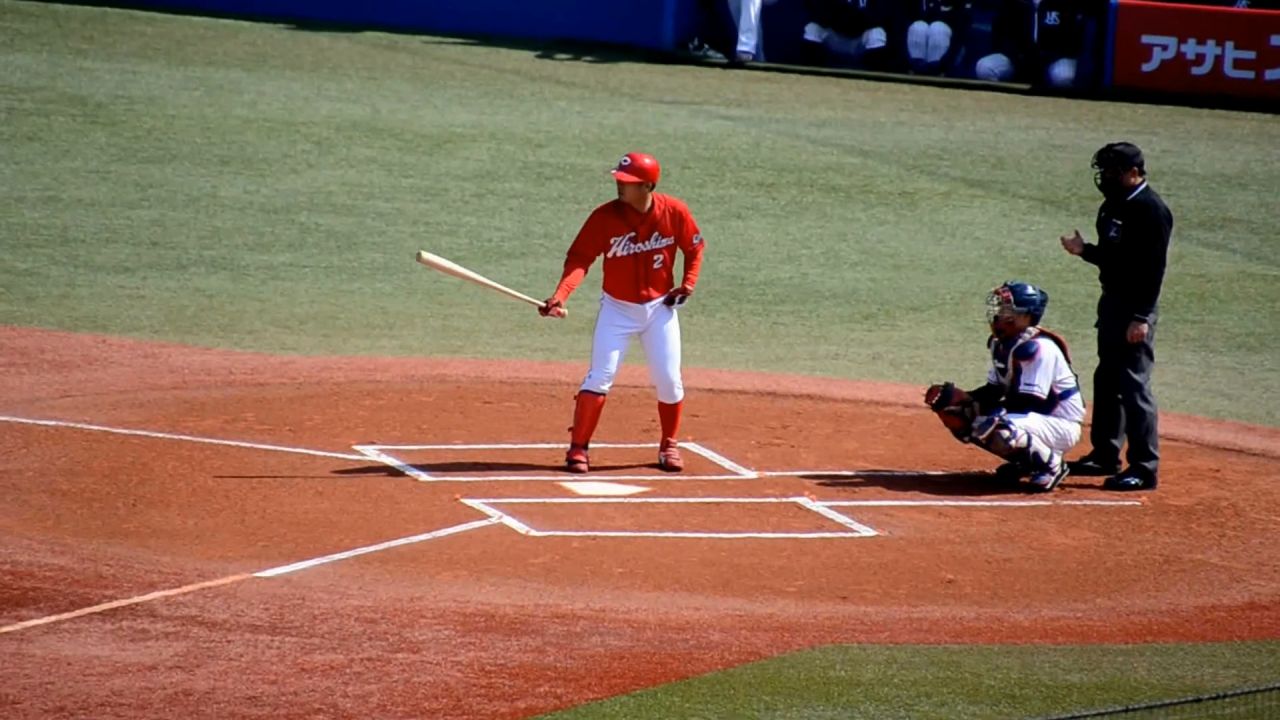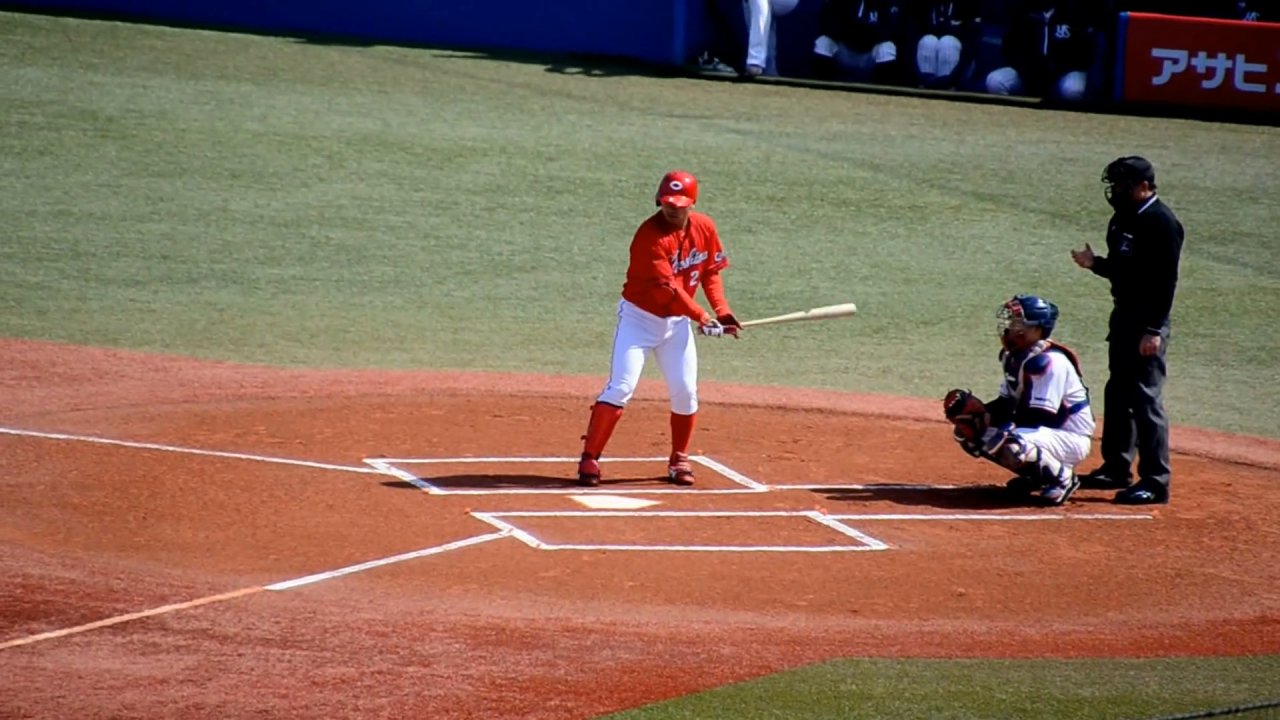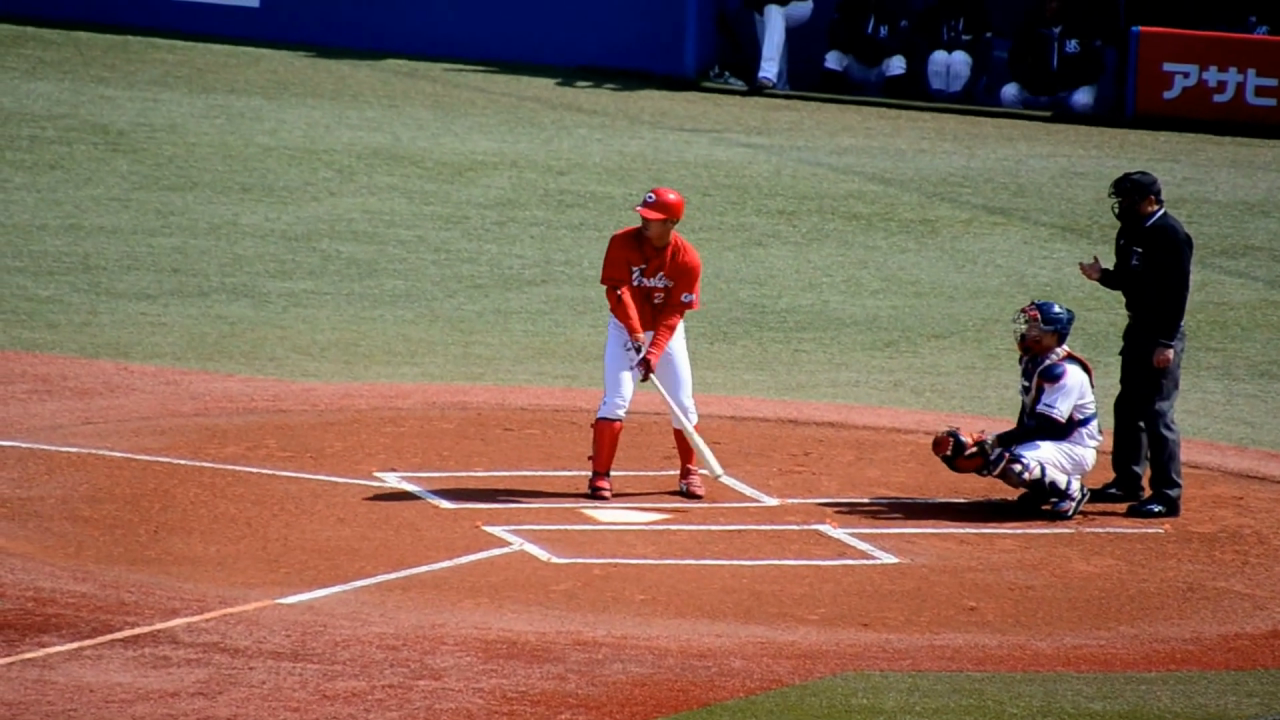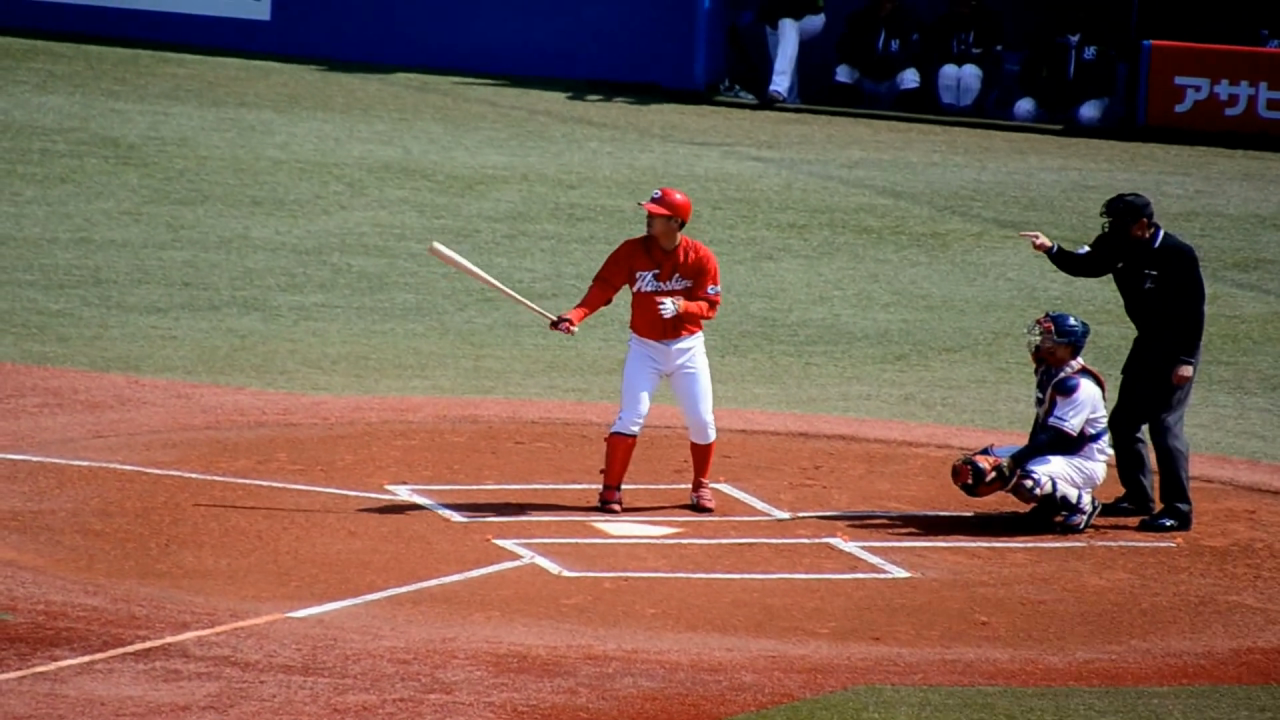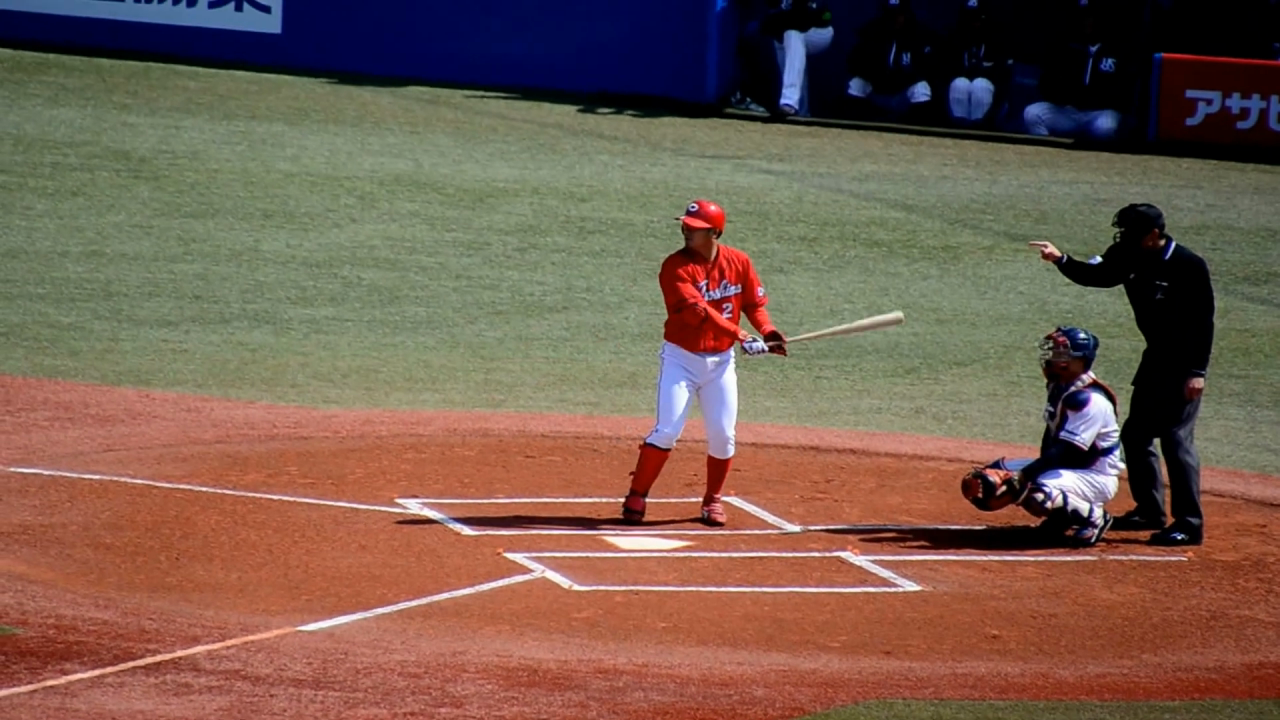
dt=0.5s
person 1, frame 1
left shoulder: (1151, 210)
right shoulder: (1113, 205)
left elbow: (1154, 268)
left wrist: (1140, 317)
right wrist: (1085, 251)
left hip: (1135, 307)
right hip: (1111, 302)
left knee: (1134, 385)
right knee: (1107, 381)
left ankle: (1144, 469)
right ankle: (1105, 455)
person 1, frame 2
left shoulder: (1161, 222)
right shoulder: (1123, 217)
left elbow: (1166, 280)
left wrist: (1153, 330)
right wrist: (1095, 263)
left hip: (1146, 321)
right hip: (1123, 315)
left knee: (1145, 399)
right knee: (1117, 394)
left ankle: (1156, 482)
right ankle: (1116, 468)
person 1, frame 3
left shoulder: (1170, 234)
right shoulder: (1129, 231)
left elbow: (1177, 292)
left wrist: (1166, 342)
right wrist: (1102, 275)
left hip: (1162, 335)
right hip: (1137, 329)
left knee: (1157, 412)
right knee: (1127, 407)
left ankle: (1167, 496)
right ankle: (1128, 482)
person 1, frame 4
left shoulder: (1178, 254)
right shoulder: (1116, 247)
left elbow: (1194, 310)
right elbow: (1082, 265)
left wrist: (1187, 359)
right wrist: (1052, 249)
left hip: (1176, 350)
right hip: (1146, 344)
left knee: (1165, 424)
right knee: (1123, 421)
left ankle: (1178, 510)
right ankle: (1138, 496)
person 1, frame 5
left shoulder: (1189, 266)
right shoulder: (1129, 257)
left elbow: (1204, 321)
right elbow: (1095, 274)
left wrist: (1198, 371)
right wrist: (1060, 259)
left hip: (1184, 363)
right hip: (1154, 357)
left knee: (1175, 438)
right knee: (1135, 434)
left ankle: (1189, 524)
right ankle: (1150, 510)
person 2, frame 1
left shoulder: (675, 212)
right shoulder: (603, 217)
left elbow: (694, 249)
right elbow: (579, 260)
left wrist: (688, 284)
right wrist: (560, 296)
left hip: (659, 306)
right hip: (616, 307)
left knee: (669, 381)
right knee: (600, 378)
left ankle: (669, 445)
right ankle: (578, 447)
person 2, frame 2
left shoulder: (704, 228)
right shoulder: (649, 236)
left elbow: (710, 272)
right elbow: (667, 288)
left wrist: (722, 310)
right wrist: (702, 318)
left hip: (677, 320)
right hip: (639, 316)
left knee: (685, 392)
right knee: (620, 388)
left ankle: (679, 459)
right ankle: (589, 458)
person 2, frame 3
left shoulder: (687, 259)
right shoulder: (622, 242)
left elbow: (674, 314)
right elbow: (620, 293)
left wrist: (655, 352)
right wrist: (636, 335)
left hip: (667, 334)
right hip: (625, 333)
left knee: (682, 404)
right knee: (616, 402)
left ankle: (689, 472)
right ankle: (600, 474)
person 2, frame 4
left shoulder: (701, 257)
right shoulder: (632, 250)
left elbow: (709, 306)
right elbow: (603, 287)
left wrist: (678, 306)
right wrist: (575, 316)
left hip: (687, 347)
right hip: (646, 347)
left knee: (702, 420)
right knee: (631, 417)
left ankle: (701, 486)
right ankle: (611, 488)
person 2, frame 5
left shoulder: (739, 262)
right shoulder: (676, 266)
left elbow: (756, 304)
right elbow: (695, 311)
left wrist: (767, 331)
right wrist: (741, 336)
left hip: (720, 360)
right hip: (681, 357)
left knee: (722, 435)
right knee: (668, 429)
left ankle: (712, 500)
right ankle: (636, 497)
person 3, frame 1
left shoulder: (1037, 348)
right shoulder: (1001, 344)
left elbow: (1029, 403)
right elbow: (993, 392)
left wrist: (976, 408)
right wrist: (961, 398)
left hip: (1060, 425)
right hip: (1031, 418)
left knee: (1001, 431)
right knee: (958, 418)
left ankle: (1051, 464)
right ankle: (1024, 460)
person 3, frame 2
left shoulder: (1049, 361)
right shoulder: (1013, 356)
left elbow: (1039, 418)
right elbow: (1005, 404)
left wrist: (988, 419)
right wrist: (974, 411)
left hip: (1070, 439)
right hip: (1040, 432)
left knee: (1011, 445)
right knee: (967, 431)
left ankle: (1062, 477)
right ankle: (1034, 474)
person 3, frame 3
left shoulder: (1064, 371)
right shoulder: (1033, 362)
left elbow: (1039, 426)
left wrist: (996, 441)
right wrist: (1004, 441)
left hip: (1075, 450)
right hip: (1039, 443)
left knee: (1017, 466)
right knee: (972, 451)
left ankle: (1071, 489)
right ankle: (1038, 488)
person 3, frame 4
left shoulder: (1078, 385)
right shoulder: (1048, 373)
left elbow: (1054, 438)
left wrist: (1012, 462)
right wrist: (1027, 456)
left hip: (1083, 463)
right hip: (1053, 453)
left knee: (1026, 480)
right knee: (985, 461)
left ankle: (1082, 503)
right ankle: (1052, 501)
person 3, frame 5
left shoulder: (1089, 399)
right shoulder: (1059, 387)
left elbow: (1064, 452)
left wrist: (1021, 476)
right wrist: (1040, 469)
left hip: (1095, 476)
right hip: (1063, 466)
left knee: (1036, 493)
right knee: (994, 476)
left ankle: (1092, 516)
right ankle: (1062, 513)
